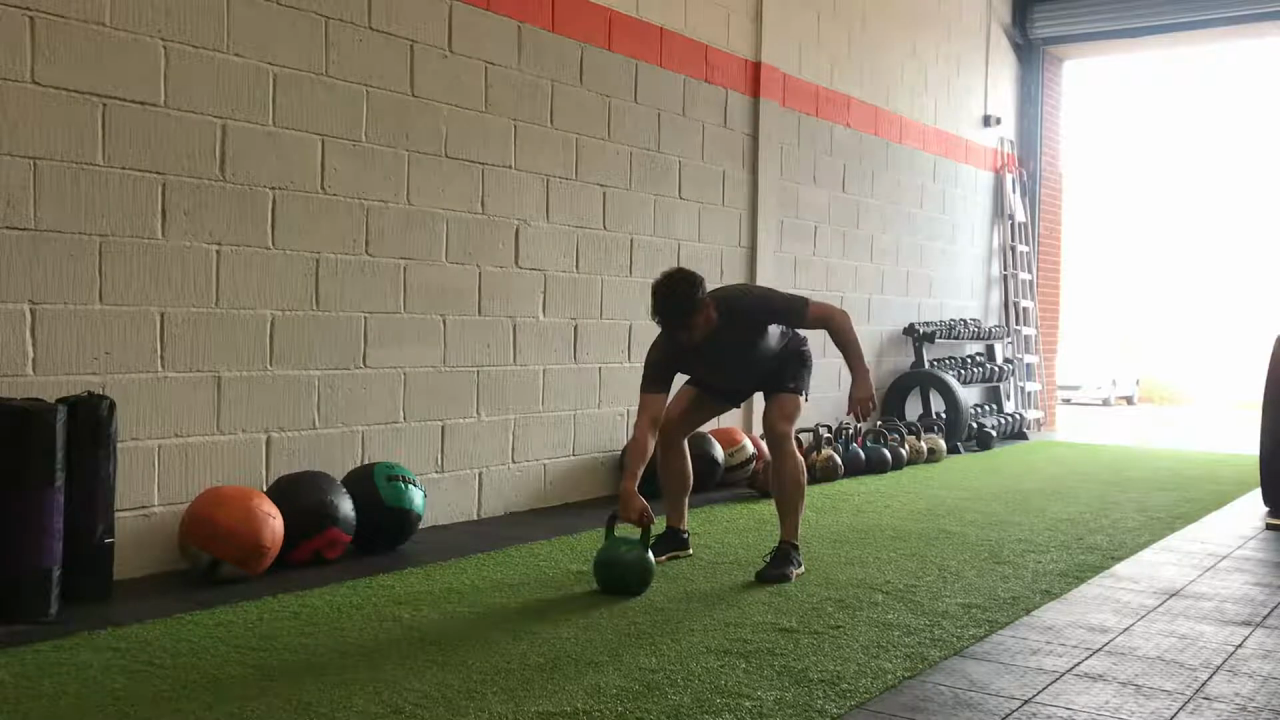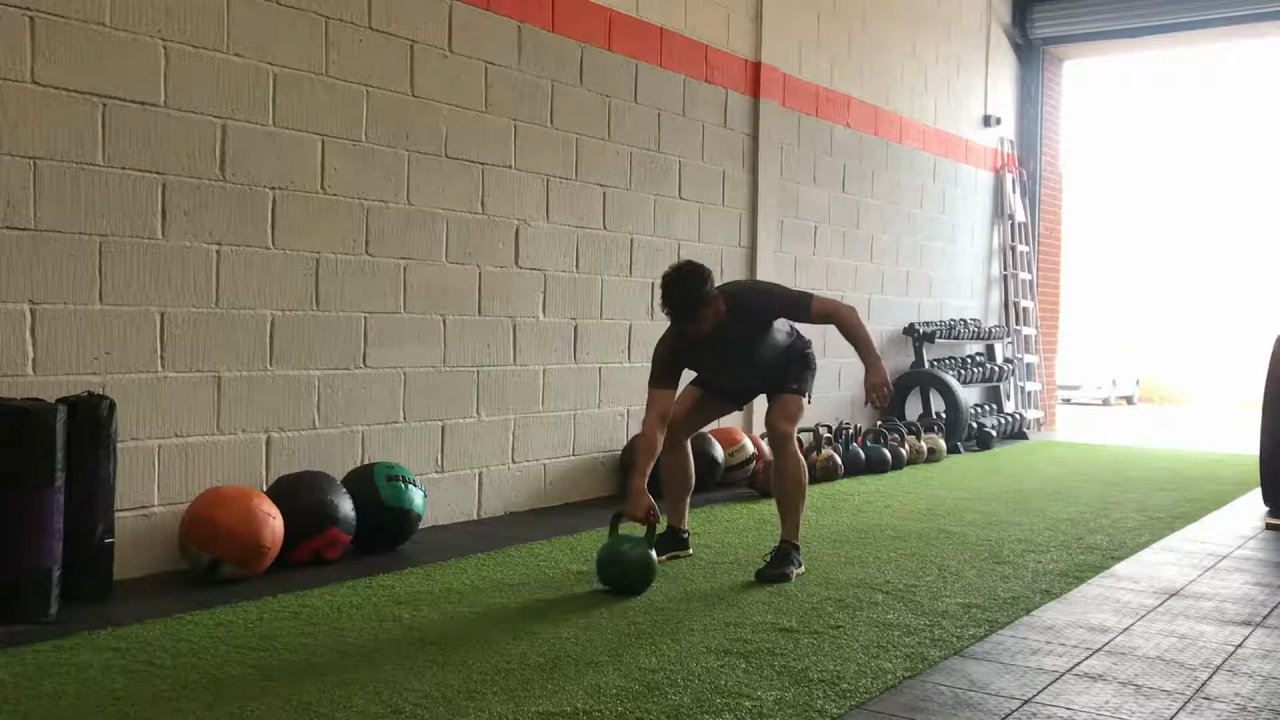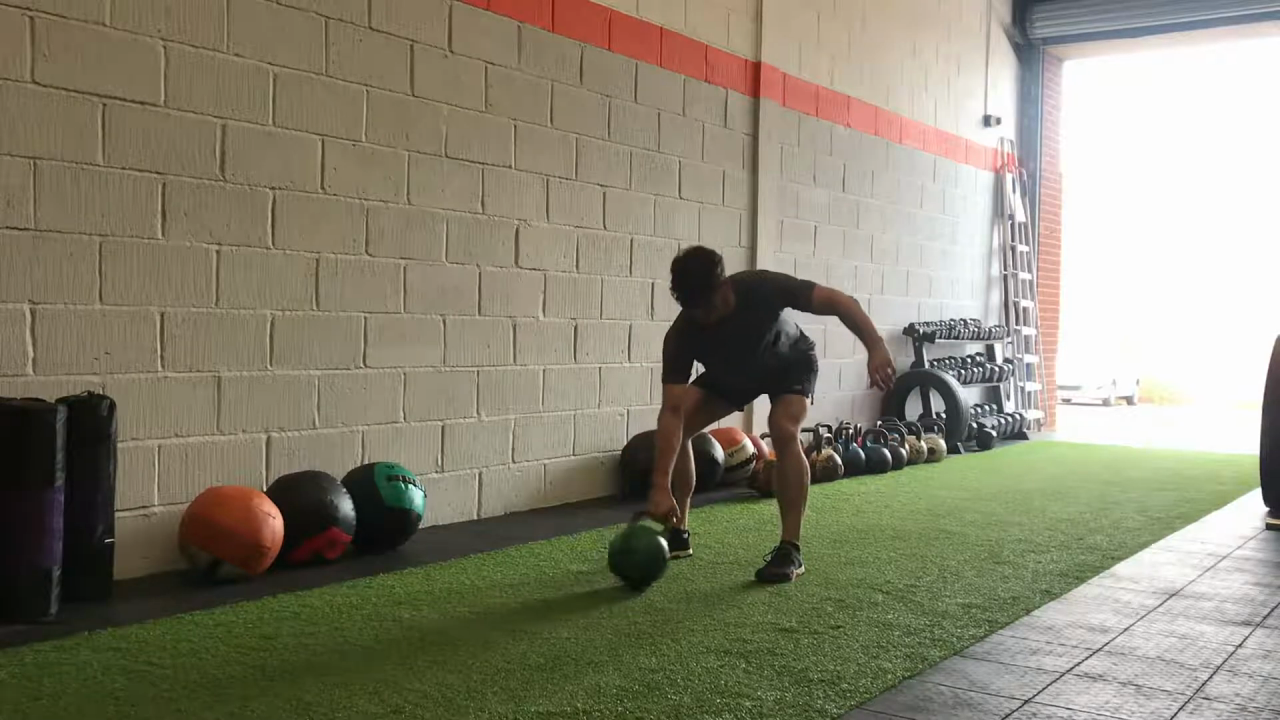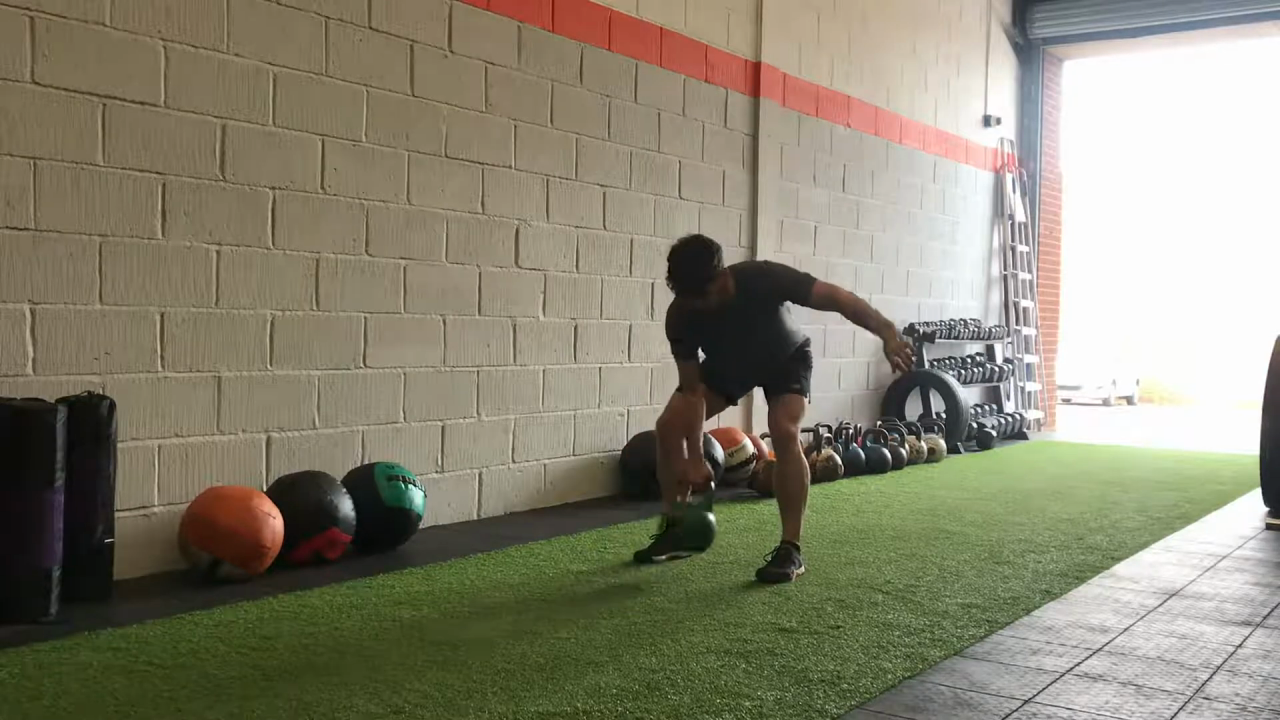
dt=0.2s
person 1, frame 1
left shoulder: (748, 304)
right shoulder: (666, 350)
left elbow: (835, 316)
right elbow: (649, 422)
left wrist: (861, 377)
right wrist: (628, 488)
left hip: (784, 361)
right hip: (724, 374)
left knee: (778, 432)
right knee: (670, 429)
left ankle: (789, 549)
right ankle: (676, 533)
person 1, frame 2
left shoulder: (754, 298)
right shoulder: (674, 344)
left elbow: (841, 311)
right elbow: (656, 419)
left wrist: (873, 365)
right wrist: (637, 486)
left hip: (789, 362)
right hip: (728, 375)
left knee: (780, 431)
right knee: (674, 428)
left ankle: (790, 549)
right ankle: (677, 533)
person 1, frame 3
left shoulder: (761, 288)
right shoulder: (682, 334)
left elbow: (840, 302)
right elbow: (671, 412)
left wrist: (876, 348)
right wrist: (660, 486)
left hip: (791, 364)
right hip: (730, 374)
left knee: (784, 431)
right knee: (678, 427)
left ankle: (790, 549)
right ankle: (677, 533)
person 1, frame 4
left shoulder: (762, 278)
right shoulder: (681, 316)
left elbow: (838, 298)
right elbow: (691, 391)
left wrist: (888, 335)
right wrist: (695, 459)
left hip: (786, 358)
right hip: (725, 364)
left knee: (784, 432)
right knee: (668, 426)
left ankle: (790, 549)
right ankle: (674, 533)
